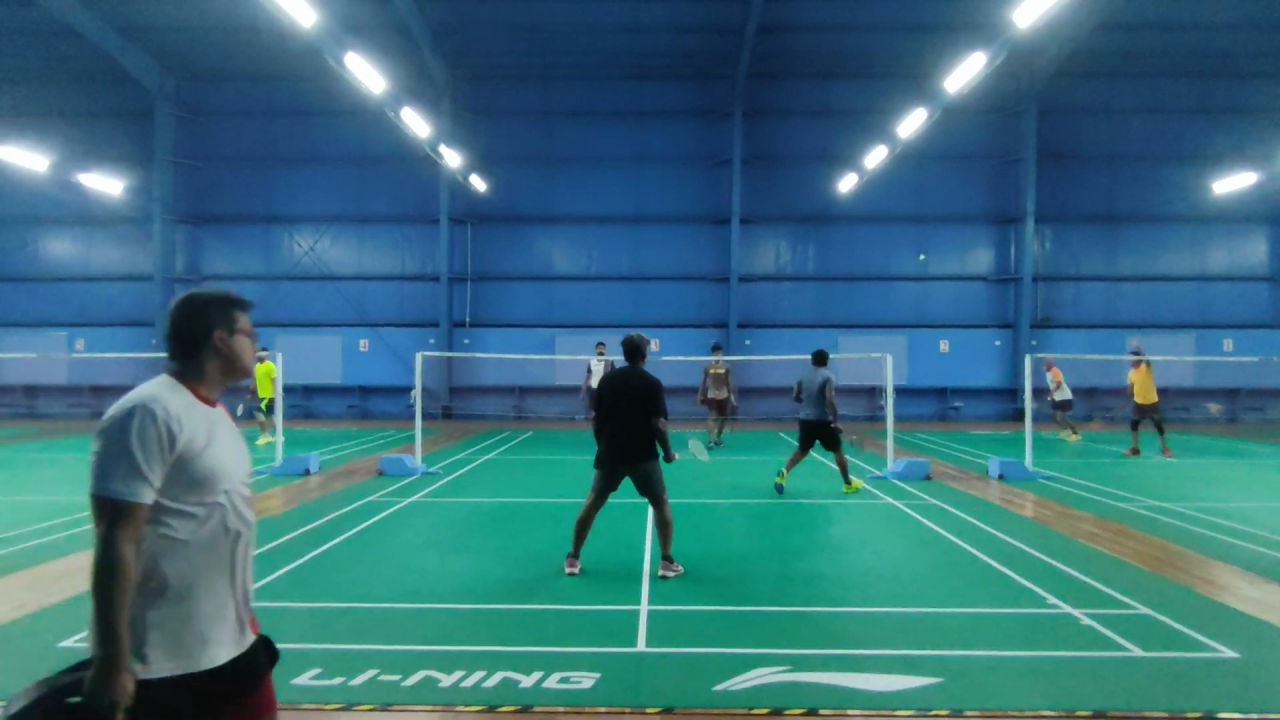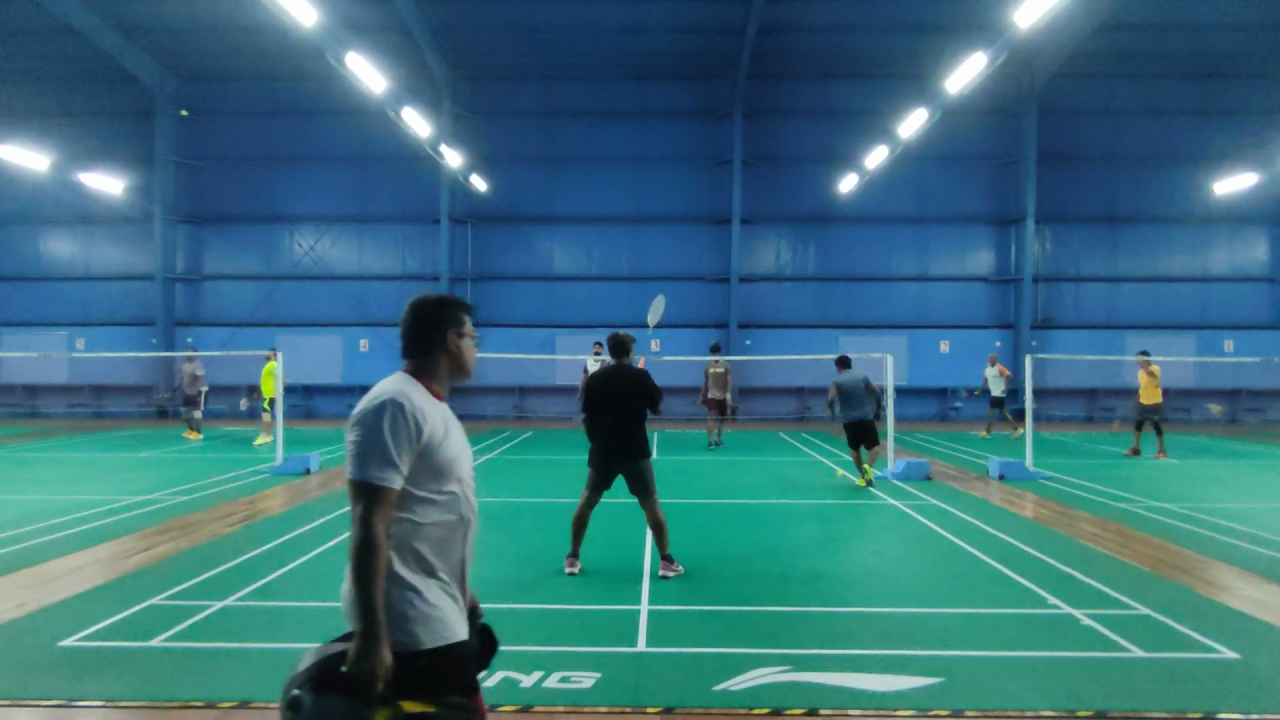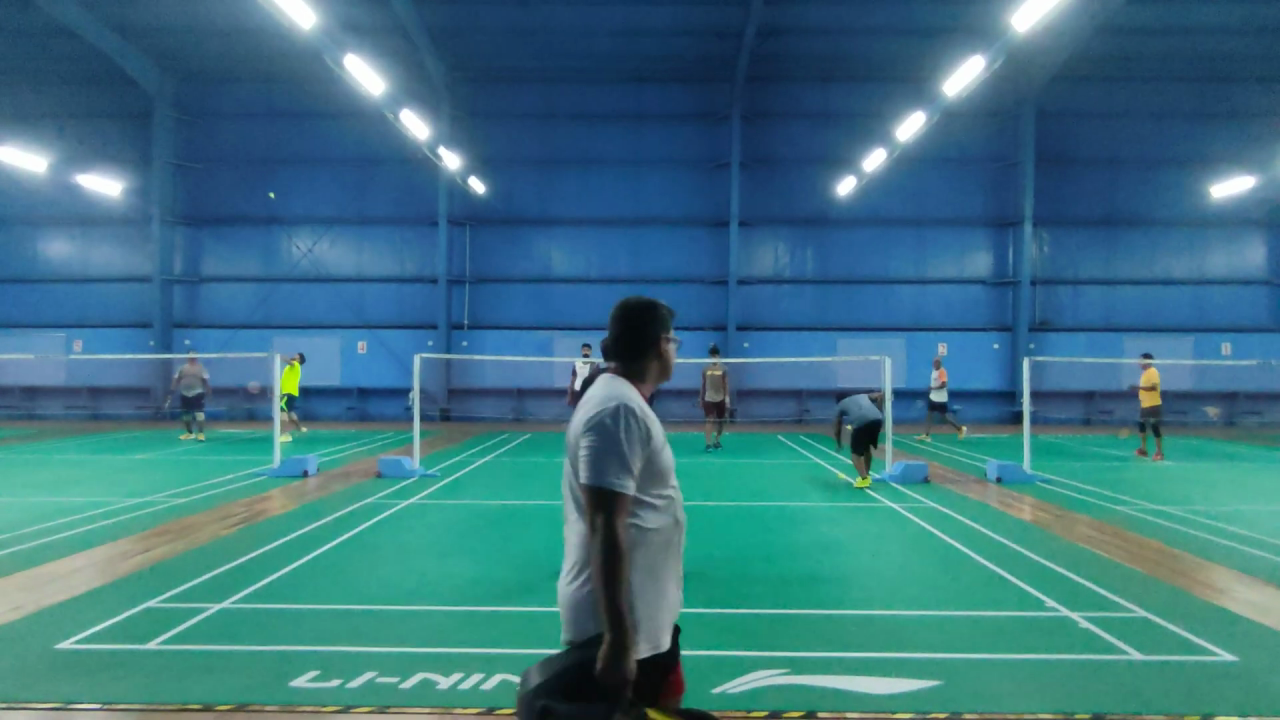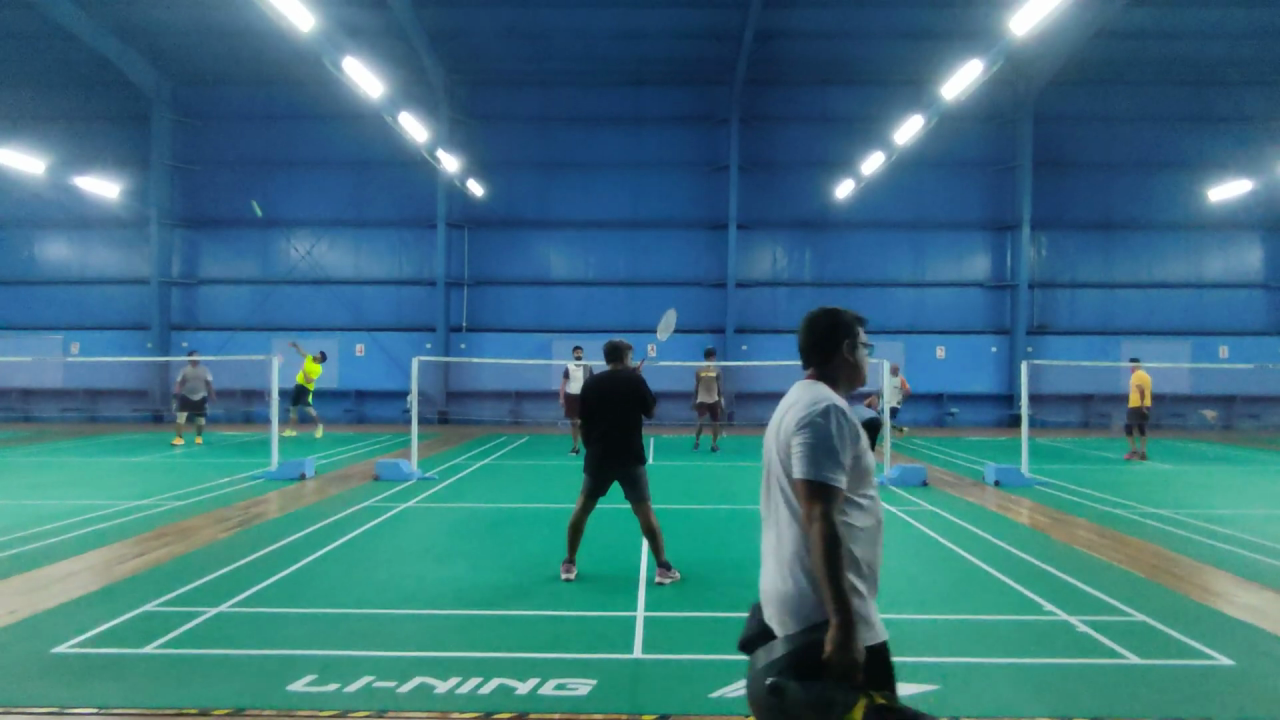
dt=0.5s
person 1, frame 1
left shoulder: (214, 413)
right shoulder: (149, 414)
right elbow: (116, 544)
right wrist: (111, 663)
left hip: (229, 637)
right hip: (162, 654)
person 1, frame 2
left shoulder: (431, 405)
right shoulder: (395, 408)
right elbow: (369, 526)
left wrist: (461, 593)
right wrist: (372, 634)
left hip: (433, 611)
right hip: (412, 618)
person 1, frame 3
left shoulder: (624, 404)
right shoulder: (620, 412)
right elbow: (606, 531)
right wrist: (618, 640)
left hip: (643, 610)
right hip: (622, 619)
person 1, frame 4
left shoulder: (797, 403)
right shoulder: (828, 411)
right elbow: (821, 522)
right wrist: (843, 622)
left hip: (792, 600)
right hip: (823, 608)
person 2, frame 1
left shoulder: (607, 379)
right shoulder: (652, 383)
left elbow: (596, 419)
right elbow: (658, 425)
right wrist: (667, 452)
left hip: (610, 455)
right hip: (643, 456)
left knee: (592, 504)
right knee: (661, 505)
left ankle: (573, 558)
right ankle: (666, 562)
person 2, frame 2
left shoulder: (595, 378)
right shoulder: (640, 376)
left elbow: (587, 418)
right elbow: (657, 408)
left hip: (603, 452)
right hip: (635, 452)
left knee: (587, 502)
right knee: (651, 505)
left ankle: (573, 558)
right ankle: (666, 561)
person 2, frame 3
left shoulder: (590, 382)
right shoulder: (633, 379)
left elbow: (584, 421)
right elbow: (647, 406)
left hip: (598, 454)
right hip: (628, 454)
left knee: (587, 508)
right knee: (642, 507)
left ankle: (577, 562)
right ankle: (662, 563)
person 2, frame 4
left shoulder: (590, 384)
right shoulder: (635, 381)
left elbow: (583, 422)
right elbow: (650, 413)
left hip: (598, 457)
right hip: (630, 458)
left knee: (582, 508)
right knee: (644, 511)
left ankle: (569, 564)
right ankle: (663, 568)
